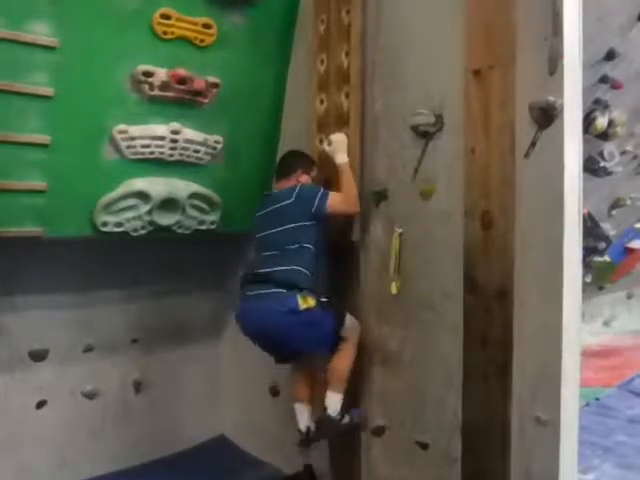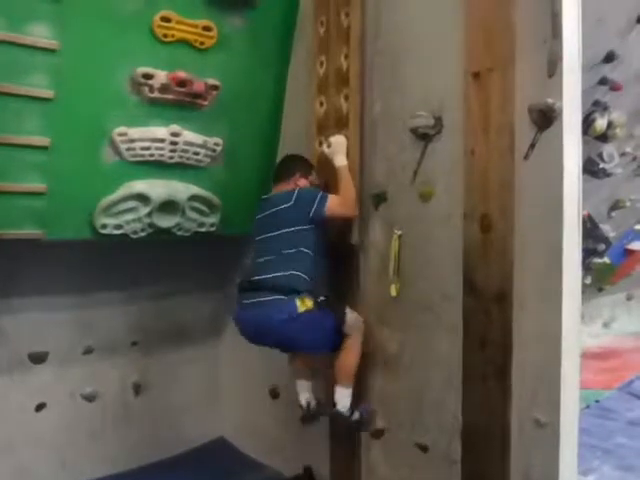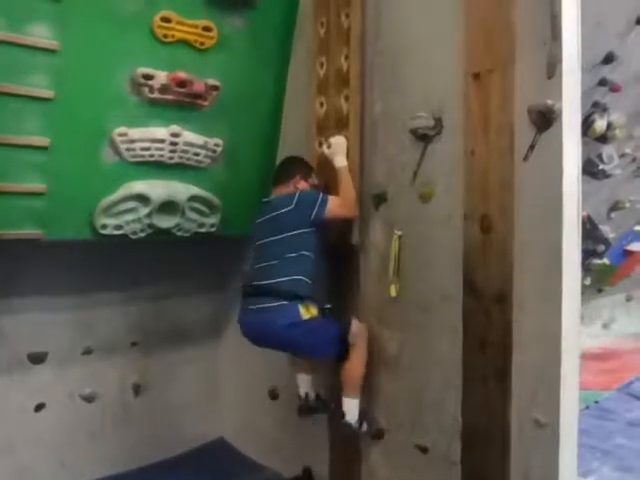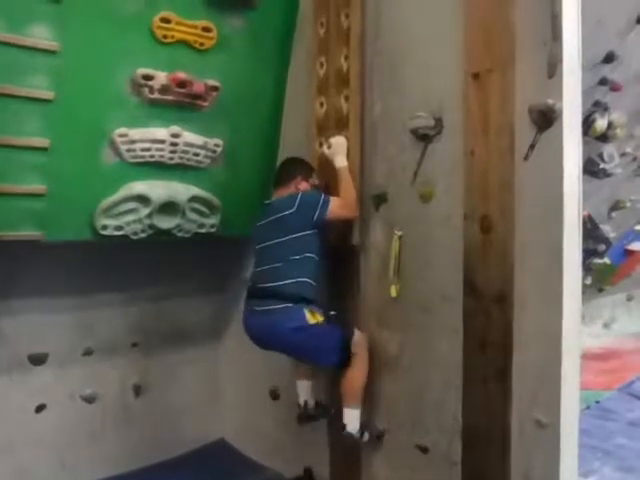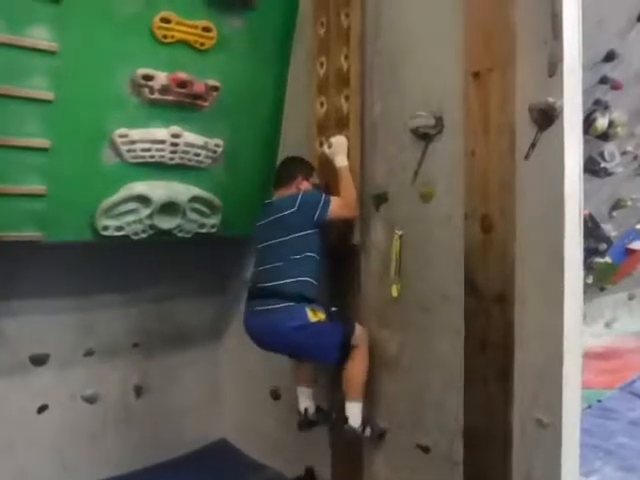
dt=0.1s
person 1, frame 1
left shoulder: (265, 205)
right shoulder: (301, 195)
right elbow: (351, 205)
right wrist: (341, 157)
left hip: (248, 307)
right hip: (280, 303)
left knee: (304, 355)
right knee: (350, 331)
left ankle: (307, 426)
right ankle: (333, 412)
person 1, frame 2
left shoulder: (264, 209)
right shoulder: (299, 199)
right elbow: (349, 207)
right wrist: (340, 159)
left hip: (246, 312)
right hip: (278, 308)
left knee: (306, 336)
right knee: (353, 325)
left ankle: (307, 404)
right ankle: (344, 406)
person 1, frame 3
left shoulder: (265, 211)
right shoulder: (299, 201)
right elbow: (350, 208)
right wrist: (340, 160)
left hip: (250, 317)
right hip: (281, 314)
left knee: (305, 332)
right knee: (356, 334)
left ankle: (306, 397)
right ankle: (351, 417)
person 1, frame 4
left shoulder: (265, 214)
right shoulder: (302, 203)
right elbow: (350, 209)
right wrist: (340, 160)
left hip: (254, 319)
right hip: (287, 317)
left knee: (311, 337)
right knee: (357, 345)
left ankle: (307, 405)
right ankle: (353, 426)
person 1, frame 5
left shoulder: (266, 214)
right shoulder: (303, 202)
right elbow: (351, 209)
right wrist: (341, 160)
left hip: (255, 320)
right hip: (288, 317)
left knee: (309, 341)
right knee: (358, 339)
left ankle: (307, 410)
right ankle: (354, 420)
